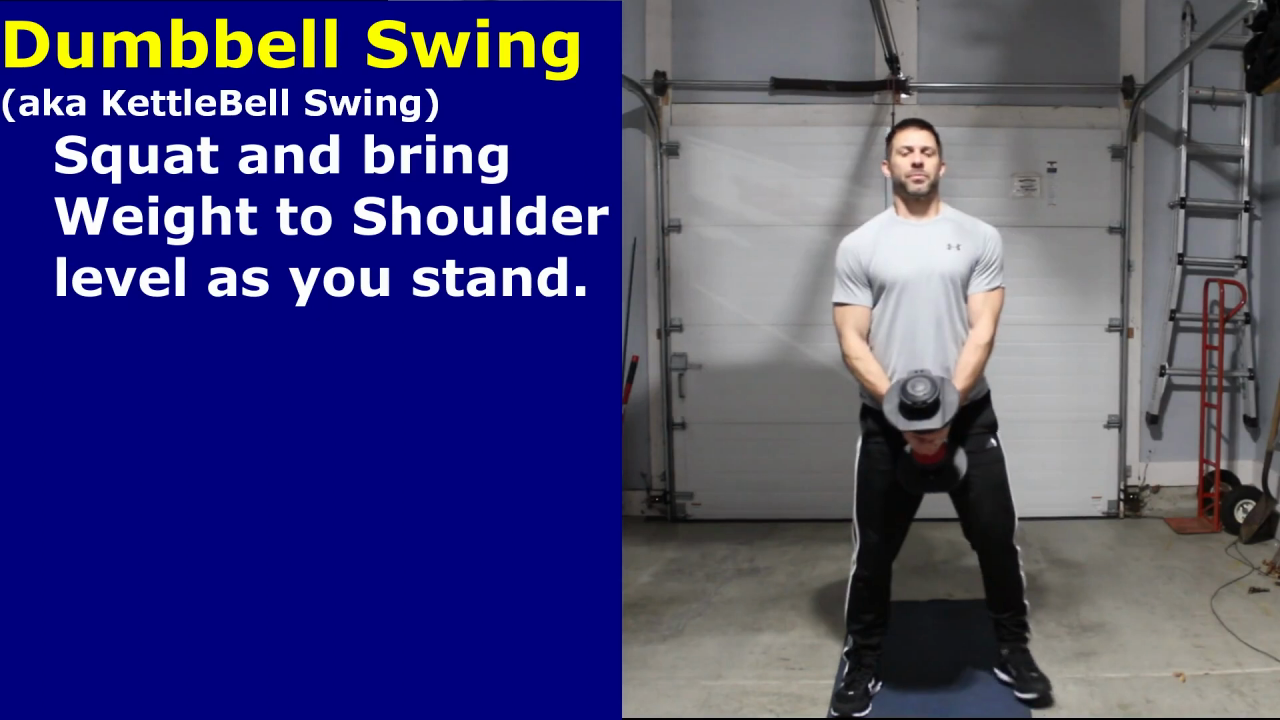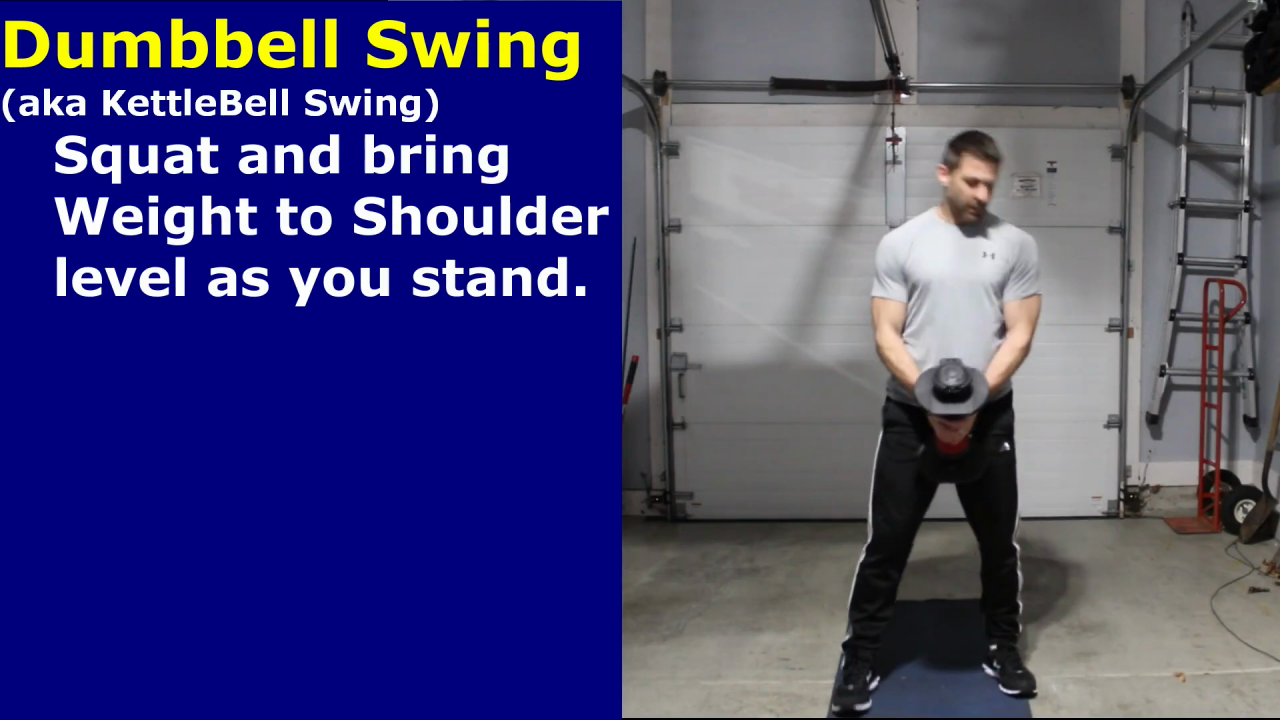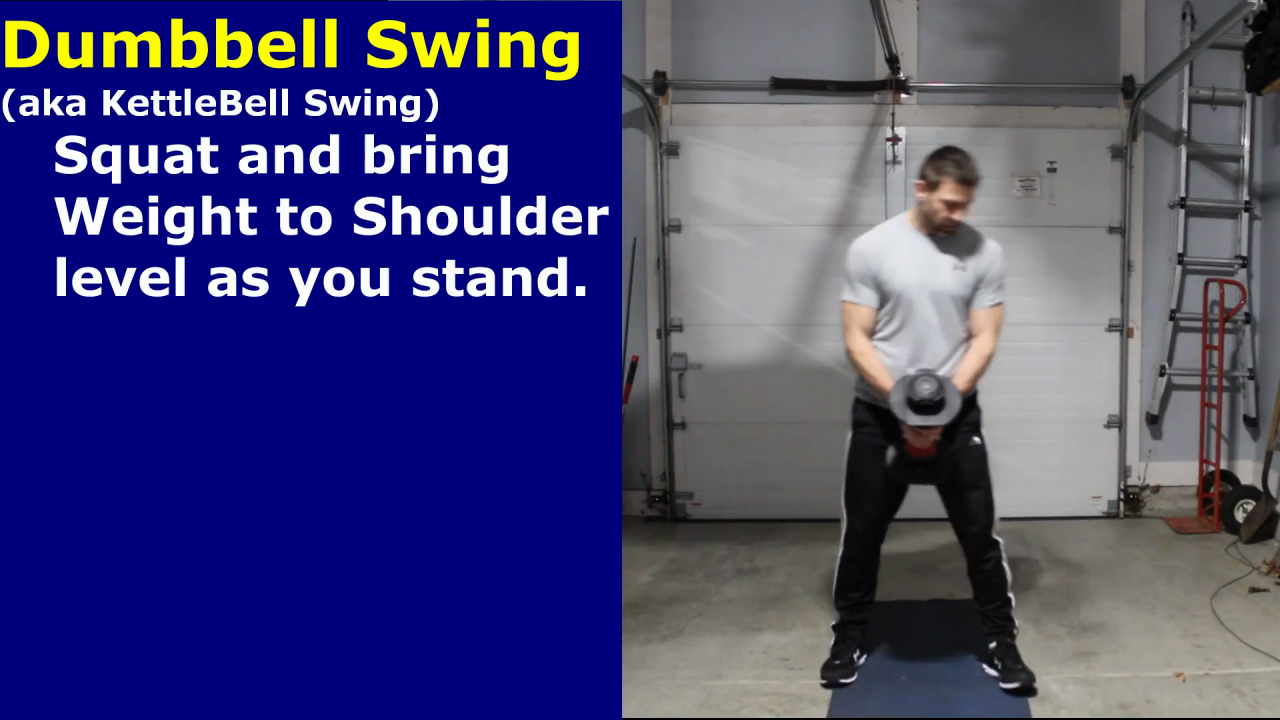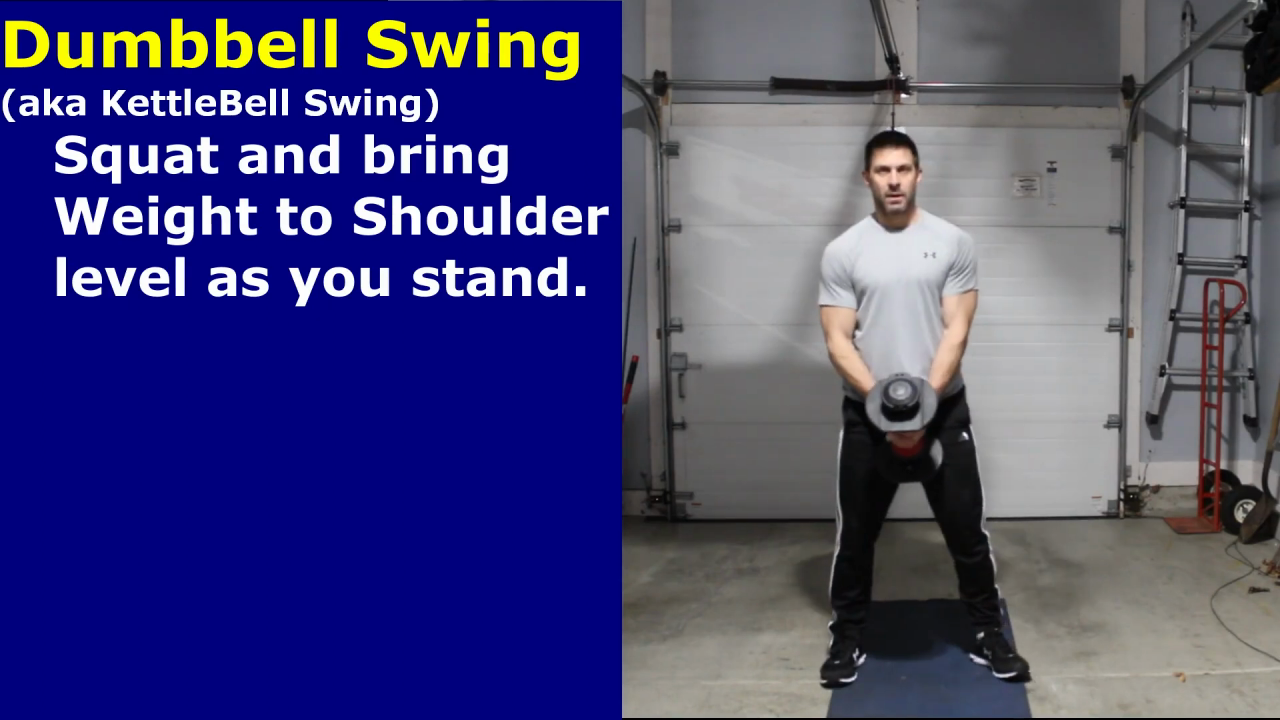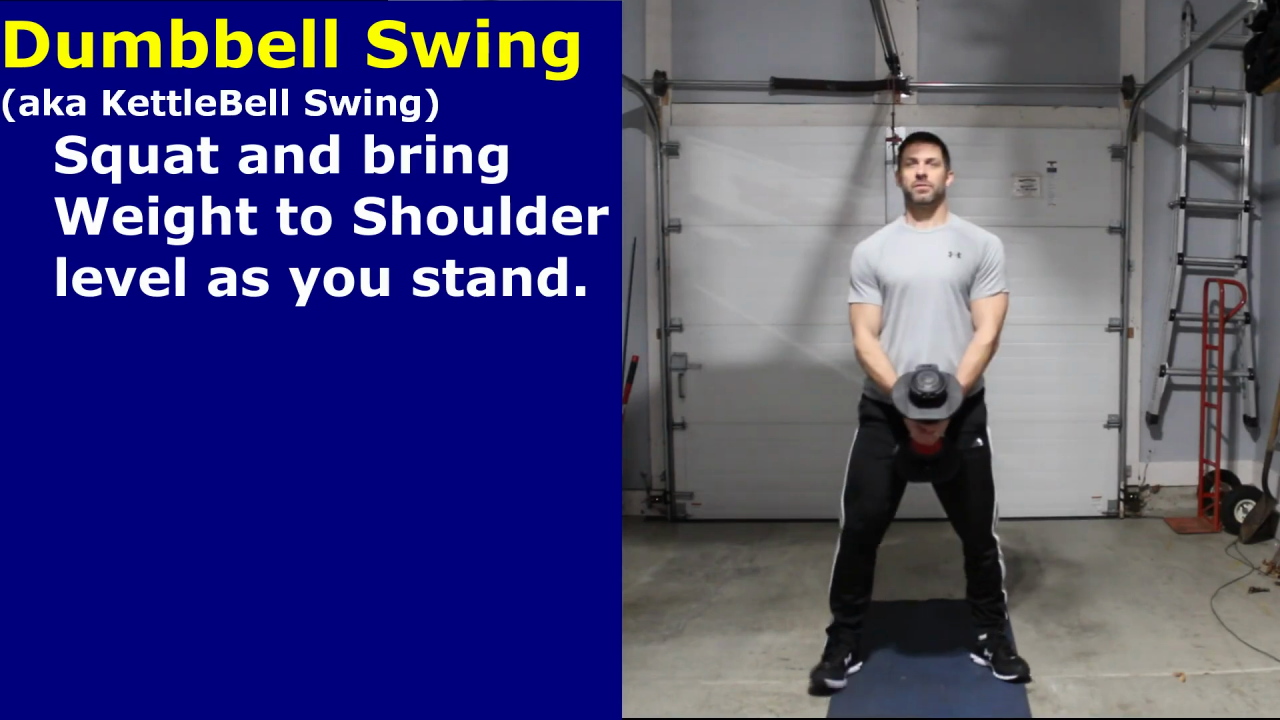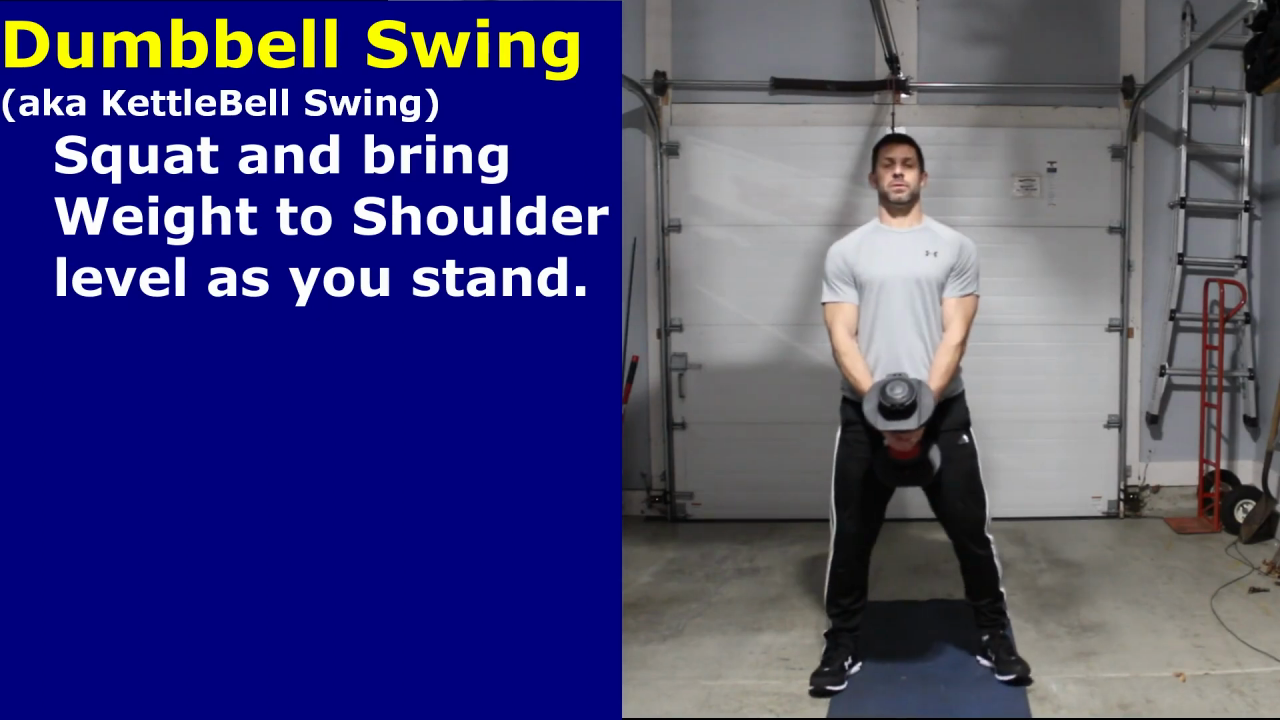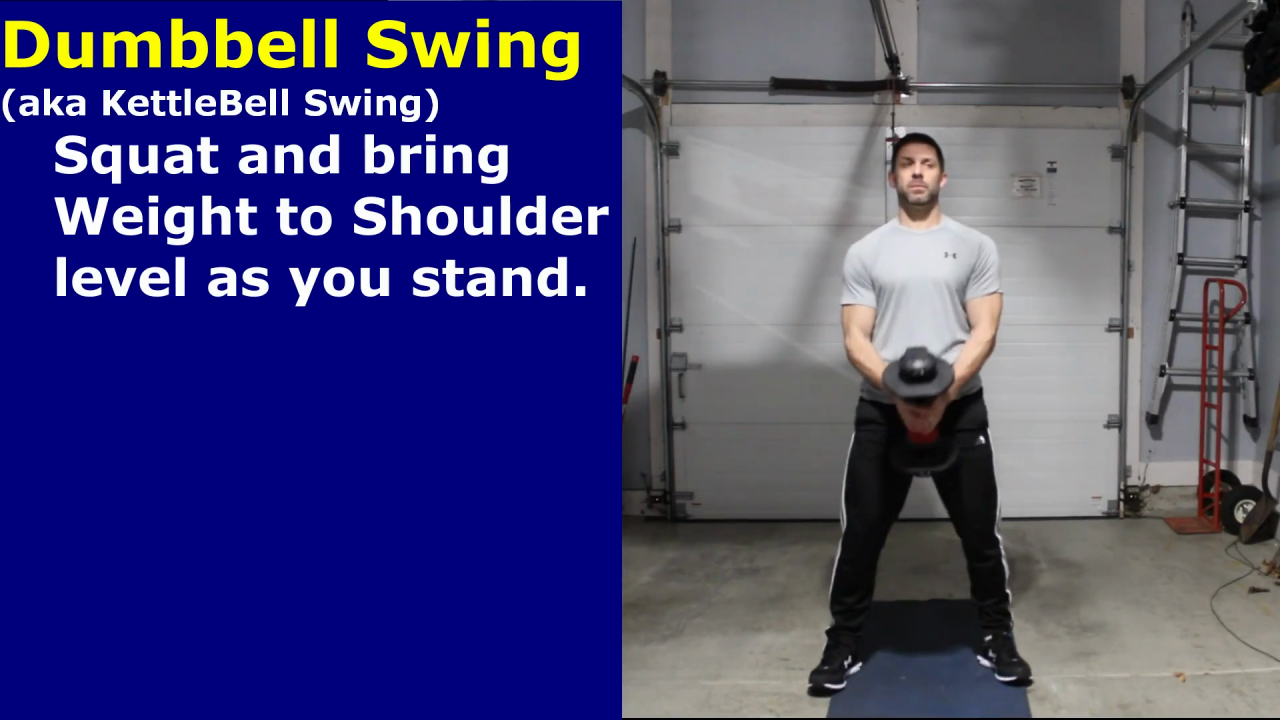
dt=0.4s
person 1, frame 1
left shoulder: (979, 237)
right shoulder: (858, 246)
left elbow: (983, 331)
right elbow: (852, 341)
left hip: (968, 415)
right hip: (886, 420)
left knee: (996, 539)
right knee: (874, 550)
left ankle: (1013, 651)
right ankle: (862, 663)
person 1, frame 2
left shoulder: (1016, 244)
right shoulder: (900, 243)
left elbow: (1020, 335)
right elbow: (887, 335)
left wrist: (974, 400)
left hip: (988, 412)
right hip: (909, 411)
left knee: (999, 539)
right knee: (887, 538)
left ankle: (1002, 647)
right ankle: (860, 659)
person 1, frame 3
left shoulder: (986, 254)
right shoulder: (872, 248)
left elbow: (984, 340)
right elbow: (856, 337)
left hip: (957, 411)
right hip: (879, 413)
left knee: (979, 532)
right knee: (862, 532)
left ankle: (1001, 646)
right ankle: (849, 639)
person 1, frame 4
left shoulder: (953, 242)
right shoulder: (842, 251)
left elbow: (957, 331)
right elbow: (838, 340)
left hip: (944, 408)
right hip: (866, 412)
left knee: (966, 528)
right knee: (856, 531)
left ankle: (988, 634)
right ankle: (847, 638)
person 1, frame 5
left shoulder: (982, 245)
right shoulder: (871, 251)
left elbow: (987, 332)
right elbow: (865, 338)
left hip: (963, 411)
right hip: (884, 411)
left knee: (978, 531)
right knee: (860, 528)
left ankle: (990, 637)
right ankle: (844, 642)
person 1, frame 6
left shoulder: (956, 247)
right shoulder: (845, 251)
left elbow: (955, 335)
right elbow: (842, 337)
left hip: (942, 410)
right hip: (864, 412)
left knee: (969, 529)
right knee: (852, 533)
left ankle: (993, 635)
right ankle: (842, 645)
person 1, frame 7
left shoulder: (976, 246)
right shoulder: (865, 252)
left elbow: (985, 331)
right elbow: (855, 338)
left wrist: (943, 392)
right wrist: (898, 391)
left hip: (960, 410)
right hip: (881, 412)
left knee: (980, 530)
right knee: (861, 532)
left ankle: (996, 638)
right ankle: (844, 643)
